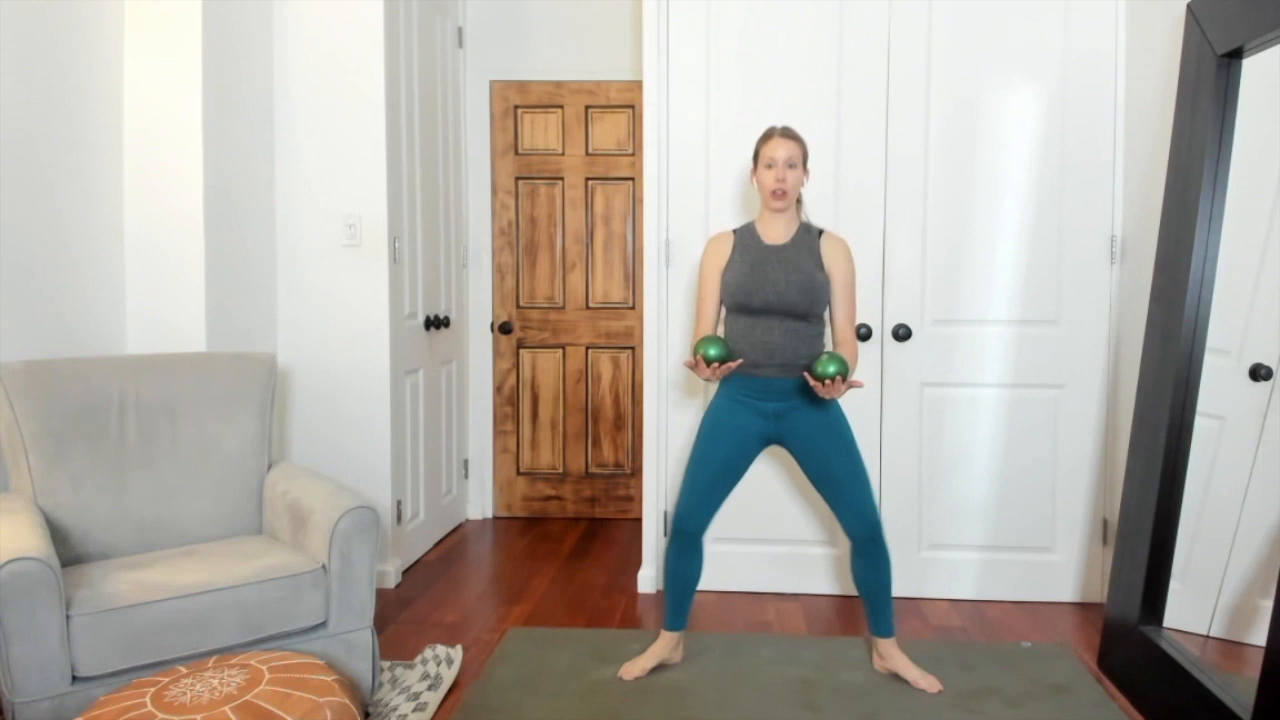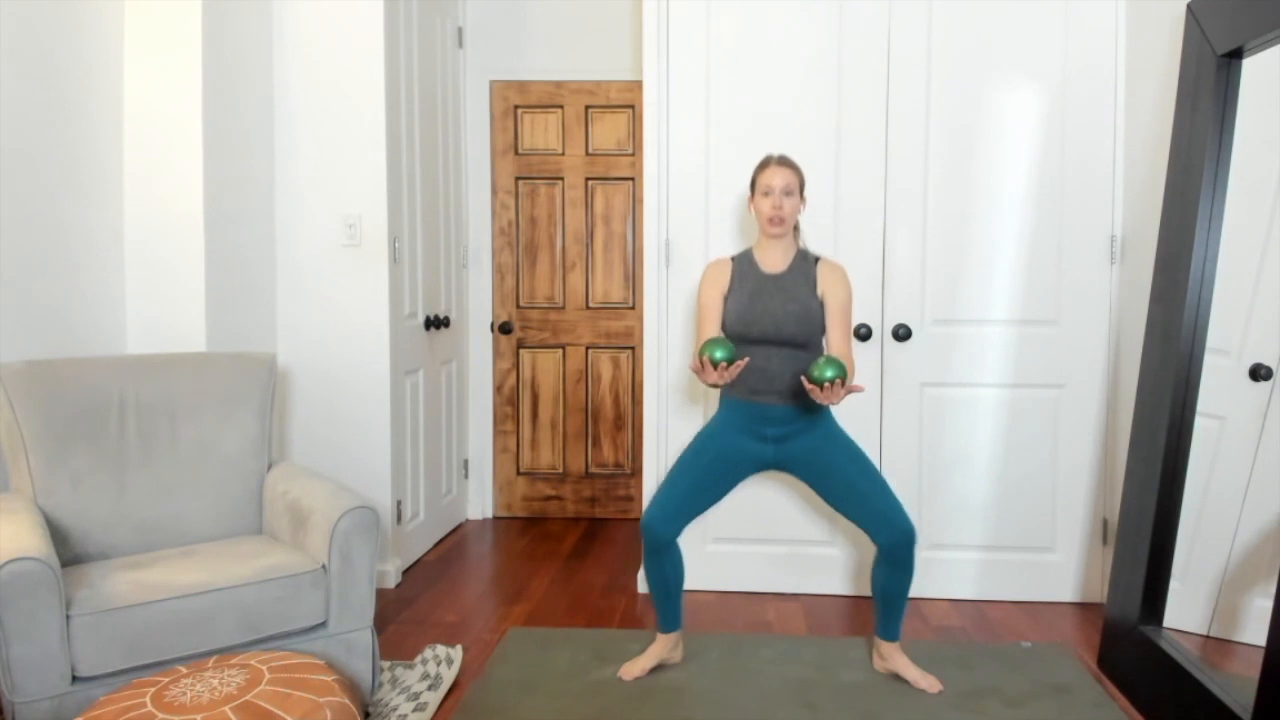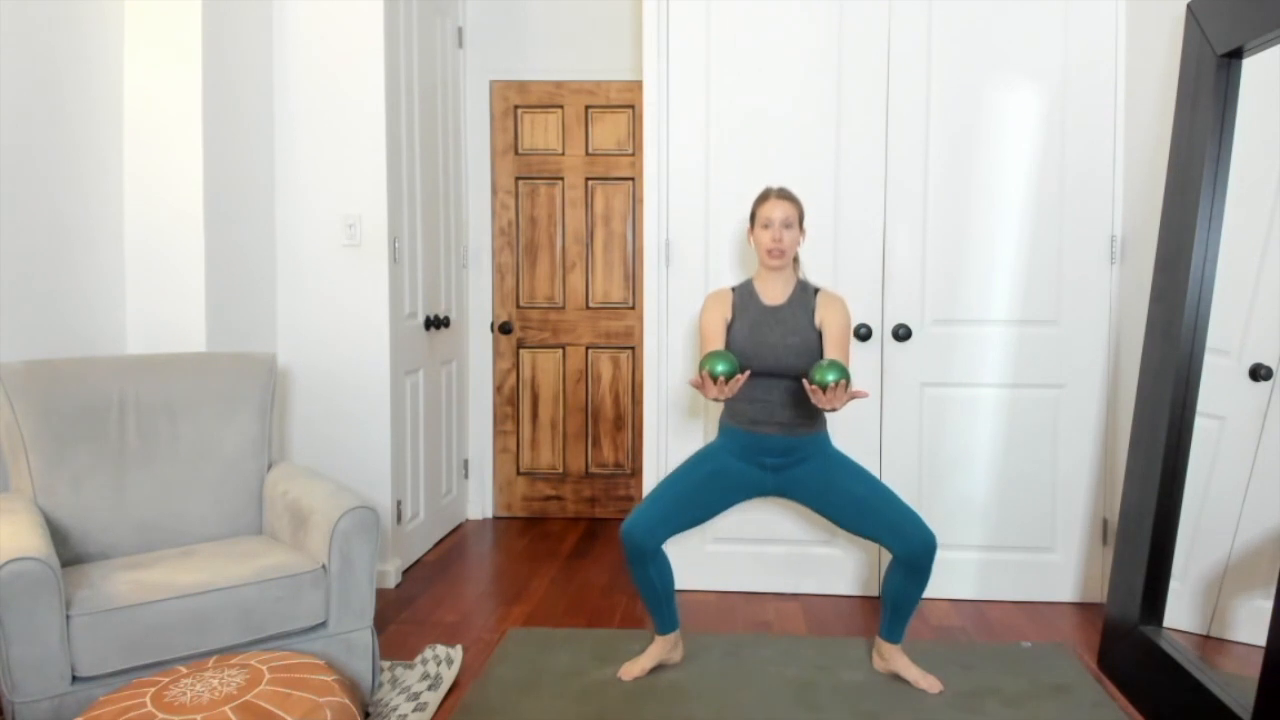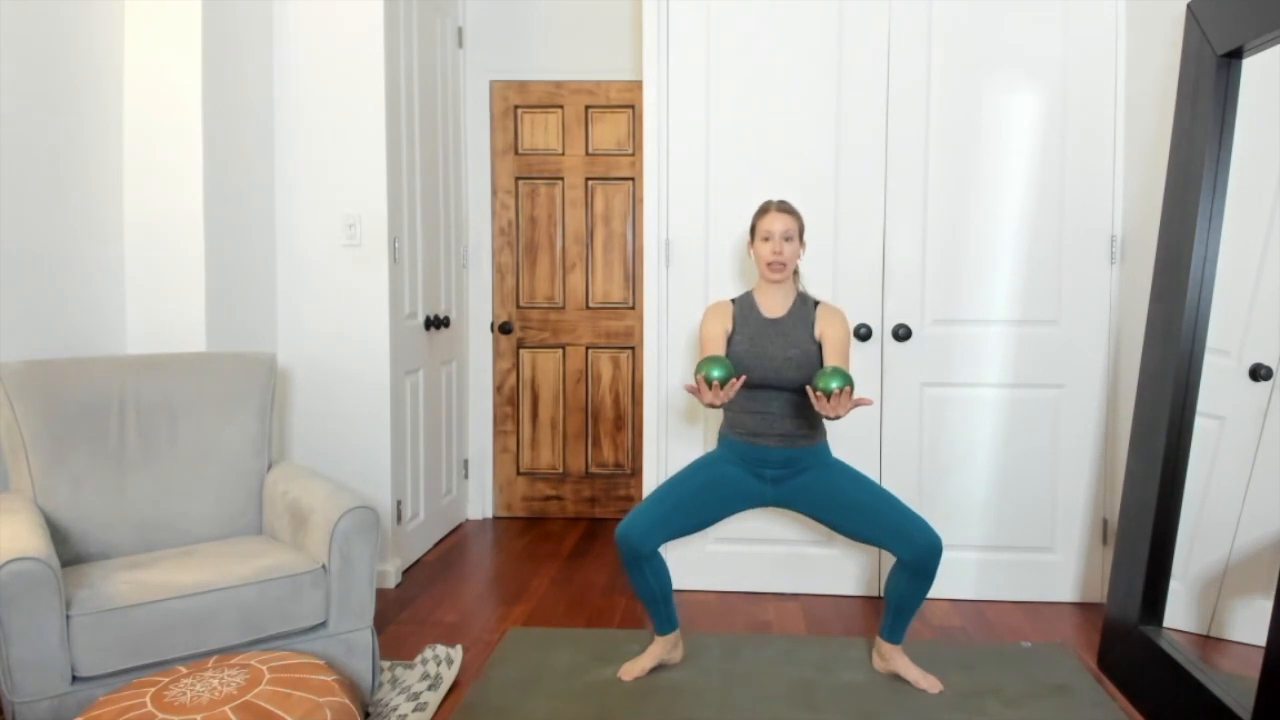
dt=0.2s
person 1, frame 1
left shoulder: (831, 248)
right shoulder: (724, 246)
left elbow: (846, 335)
right elbow: (705, 331)
left wrist: (841, 376)
right wrist: (706, 364)
left hip: (809, 402)
right hip: (740, 399)
left knee: (864, 527)
right knee: (687, 521)
left ankle: (887, 648)
right ankle: (670, 640)
person 1, frame 2
left shoulder: (828, 275)
right shoulder: (721, 273)
left elbow: (841, 359)
right elbow: (706, 354)
left wrist: (835, 387)
right wrist: (713, 374)
left hip: (809, 427)
right hip: (738, 424)
left knee: (897, 533)
right knee: (657, 525)
left ankle: (888, 648)
right ankle: (667, 640)
person 1, frame 3
left shoulder: (828, 306)
right shoulder: (721, 303)
left elbow: (839, 381)
right elbow: (711, 375)
left wrist: (834, 398)
right wrist: (716, 390)
left hip: (808, 454)
right hip: (736, 451)
left knee: (918, 543)
right knee: (638, 534)
left ankle: (889, 649)
right ankle: (667, 641)
person 1, frame 4
left shoulder: (827, 319)
right shoulder: (721, 315)
left elbow: (839, 393)
right elbow: (710, 385)
left wrist: (837, 407)
right wrist: (712, 396)
left hip: (808, 464)
right hip: (735, 461)
left knee: (924, 547)
right knee: (632, 537)
left ankle: (889, 649)
right ankle: (667, 641)
